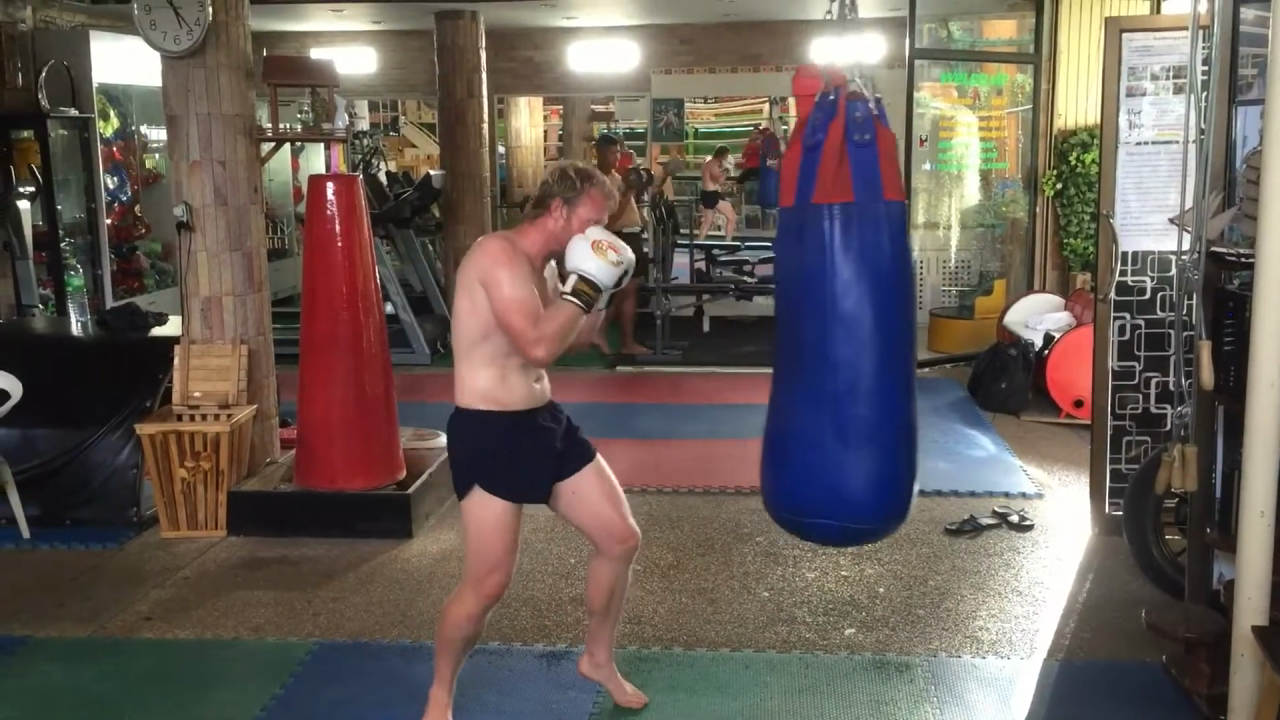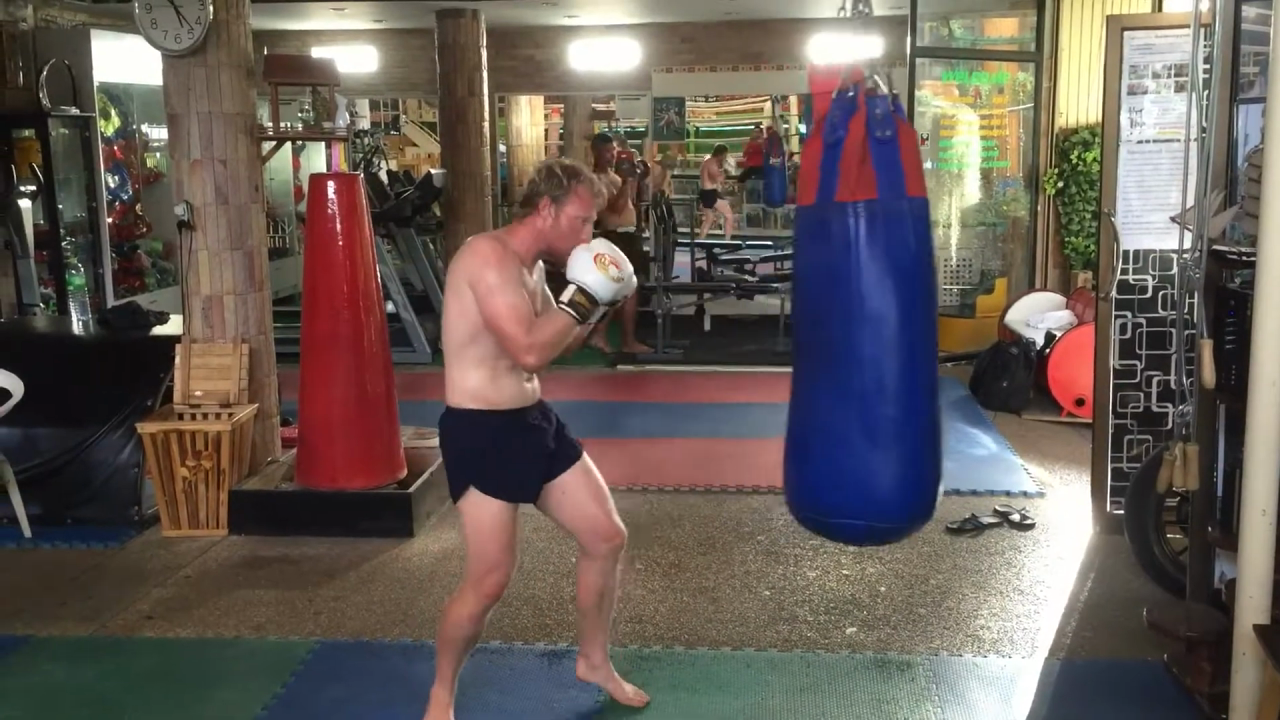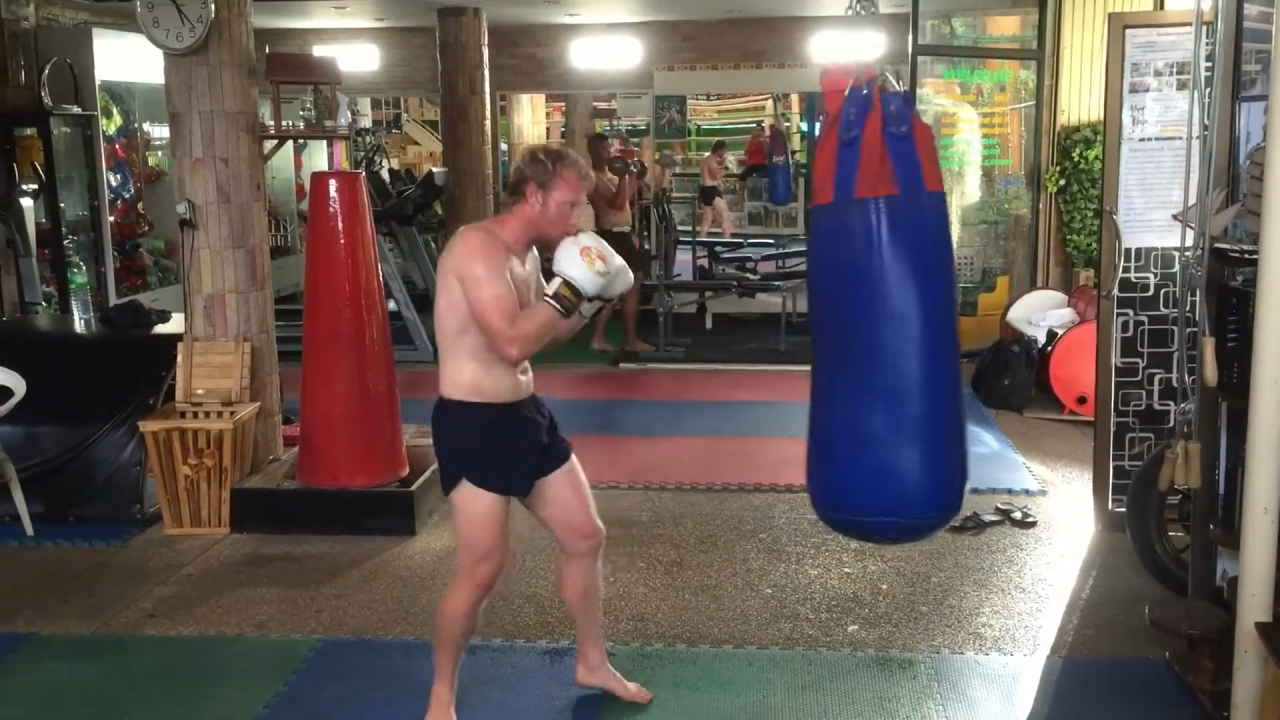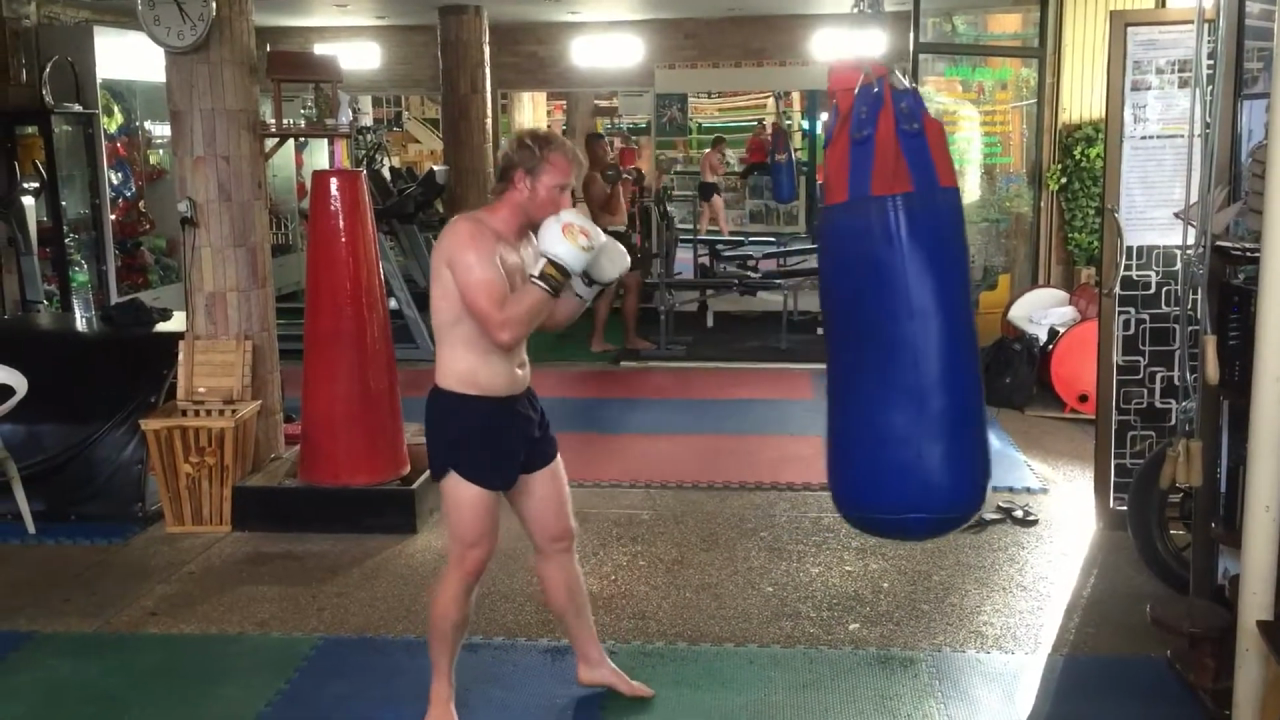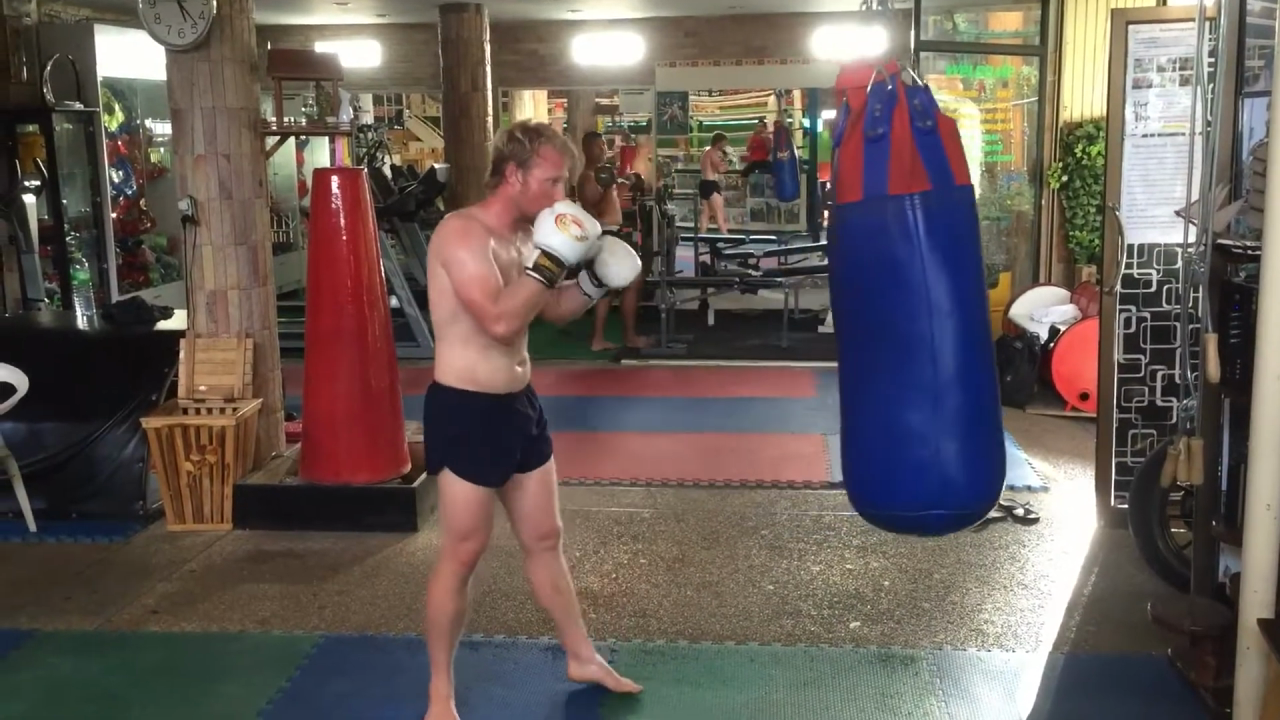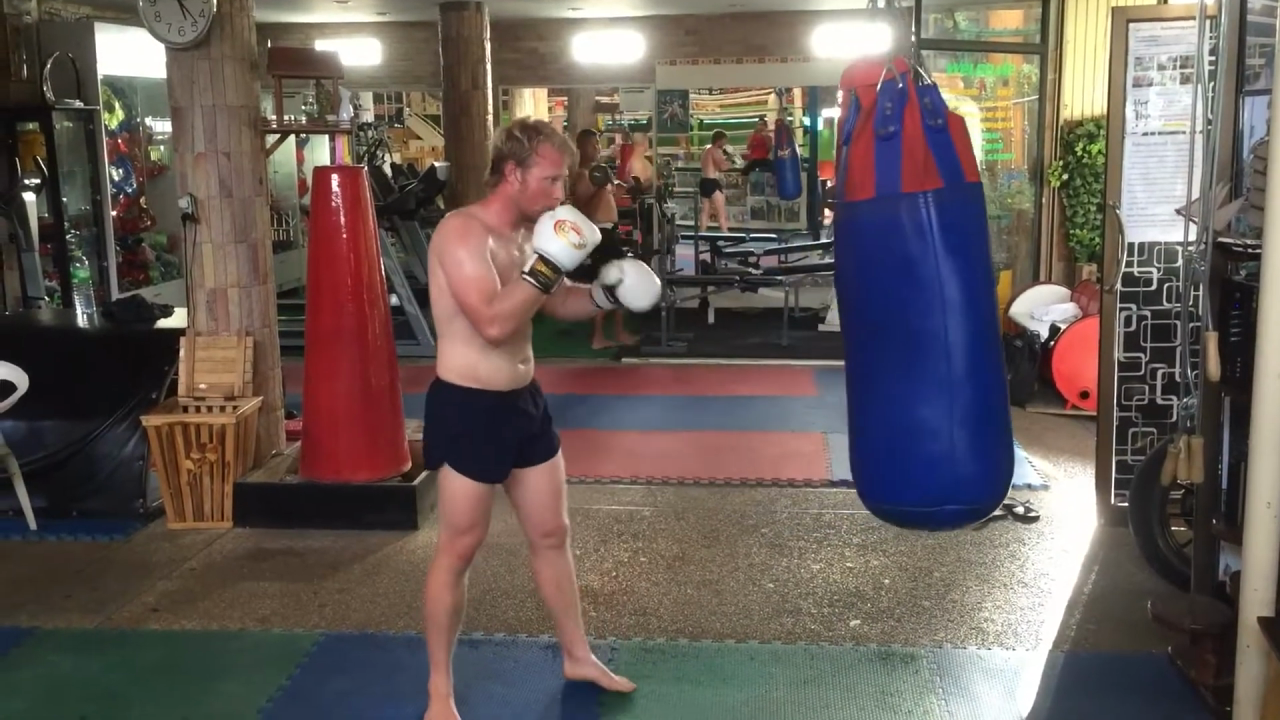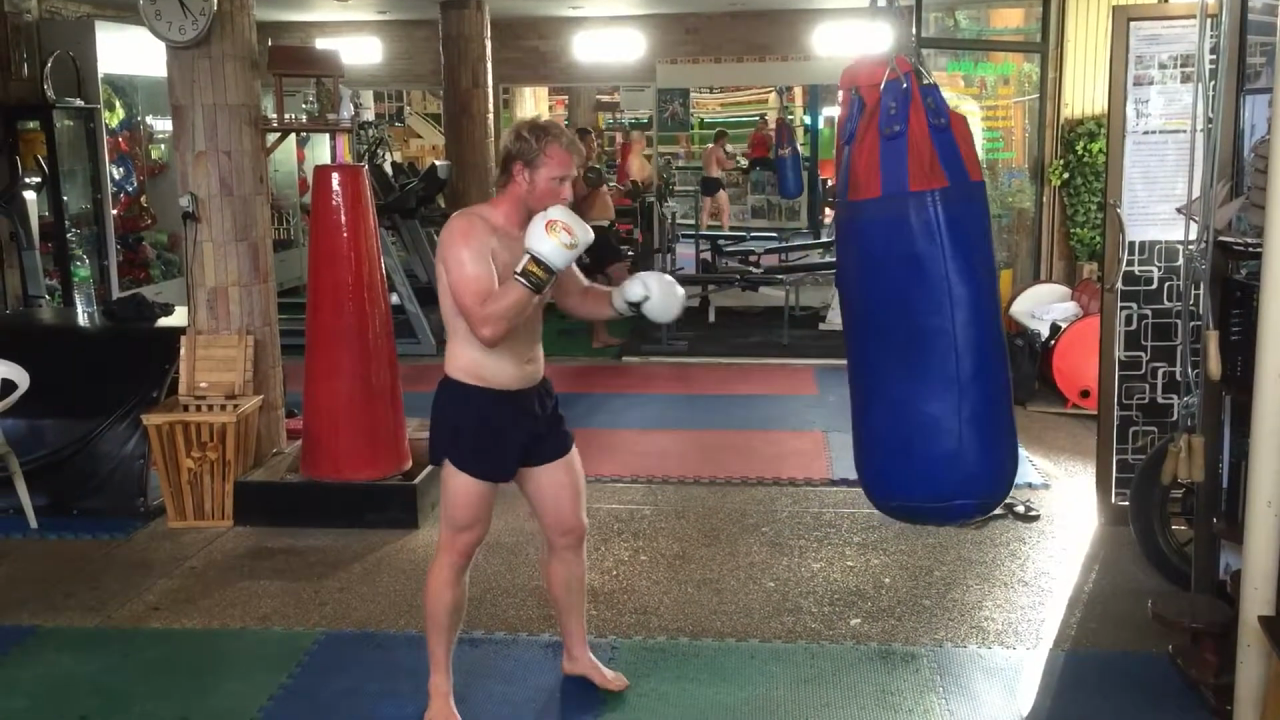
dt=0.1s
person 1, frame 1
left shoulder: (541, 264)
right shoulder: (499, 255)
left elbow: (570, 339)
right elbow: (538, 347)
left wrist: (600, 286)
right wrist: (586, 283)
left hip: (545, 420)
right hip: (488, 432)
left knee: (620, 539)
right knee: (488, 582)
left ankle: (599, 660)
person 1, frame 2
left shoulder: (531, 264)
right shoulder: (488, 256)
left elbow: (559, 340)
right elbow: (531, 353)
left wrist: (599, 299)
right wrist: (585, 295)
left hip: (534, 419)
right hip: (480, 431)
left knee: (607, 538)
right knee: (488, 582)
left ankle: (595, 661)
person 1, frame 3
left shoulder: (529, 252)
right shoulder: (478, 247)
left elbow: (549, 331)
right elbow: (513, 344)
left wrist: (591, 294)
right wrist: (568, 284)
left hip: (527, 413)
right hip: (474, 423)
left knee: (584, 540)
right knee: (481, 570)
left ankle: (594, 664)
person 1, frame 4
left shoulder: (527, 240)
right shoulder: (469, 236)
left elbow: (549, 318)
right elbow: (505, 330)
left wrist: (587, 279)
right wrist: (555, 266)
left hip: (519, 406)
right hip: (466, 415)
left knee: (557, 539)
right knee: (469, 559)
left ankle: (593, 661)
person 1, frame 5
left shoulder: (528, 232)
right shoulder: (463, 232)
left elbow: (554, 306)
right elbow: (499, 322)
left wrist: (595, 277)
right wrist: (553, 257)
left hip: (519, 403)
right hip: (465, 411)
left knee: (545, 539)
right knee: (463, 554)
left ankle: (584, 659)
person 1, frame 6
left shoulder: (531, 231)
right shoulder: (462, 232)
left elbow: (560, 306)
right elbow: (495, 323)
left wrist: (608, 290)
right wrist: (549, 263)
left hip: (524, 400)
right hip: (467, 407)
left knee: (551, 536)
right knee: (459, 549)
left ankle: (579, 656)
person 1, frame 7
left shoulder: (546, 227)
right shoulder: (467, 230)
left elbow: (578, 300)
right elbow: (487, 326)
left wrist: (630, 293)
right wrist: (538, 266)
left hip: (535, 399)
right hip: (474, 406)
left knee: (569, 532)
right knee: (460, 547)
left ankle: (577, 653)
person 2, frame 1
left shoulder: (614, 176)
right elbow: (615, 214)
left wrist: (636, 187)
right wrist: (629, 190)
left hip: (631, 235)
right hip: (623, 238)
left knee: (621, 289)
right knee: (630, 290)
left ankle: (602, 333)
right ankle: (628, 343)
person 2, frame 2
left shoulder: (610, 174)
right shoulder: (598, 180)
left elbow: (626, 199)
right elbow: (617, 208)
left wrist: (633, 179)
right wrist: (626, 181)
left hip: (627, 235)
right hip: (619, 237)
left ankle: (600, 335)
right ankle: (629, 342)
person 2, frame 3
left shoulder: (608, 174)
right shoulder: (597, 179)
left elbow: (625, 197)
right elbow: (617, 203)
left wrist: (631, 176)
right wrist: (622, 179)
left hip: (620, 235)
right hip: (615, 237)
right knee: (632, 287)
left ankle: (598, 338)
right ankle: (631, 340)
person 2, frame 4
left shoulder: (604, 175)
right shoulder: (593, 179)
left elbow: (619, 201)
right elbow: (611, 208)
left wrist: (626, 182)
right wrist: (617, 183)
left hip: (616, 235)
right hip: (610, 236)
left knee: (610, 288)
right knee: (633, 284)
left ankle: (598, 340)
right ankle: (631, 338)
person 2, frame 5
left shoulder: (602, 173)
right shoulder: (587, 178)
right elbow: (598, 211)
left wrist: (617, 185)
right wrist: (608, 187)
left hip: (610, 234)
right hip: (605, 236)
right knee: (633, 281)
left ankle: (598, 339)
right ankle: (631, 336)
person 2, frame 6
right shoulder: (581, 177)
right elbow: (586, 210)
left wrist: (610, 187)
right wrist: (600, 188)
left hip: (606, 232)
right hip: (600, 233)
left ankle: (599, 337)
right ankle: (619, 332)
person 2, frame 7
left shoulder: (590, 170)
right shoulder: (579, 174)
right elbow: (580, 208)
left wrist: (614, 188)
right wrist: (595, 190)
left hip: (605, 229)
right hip: (596, 232)
left knee: (602, 282)
right knee: (619, 277)
left ankle: (599, 335)
right ankle: (601, 330)
